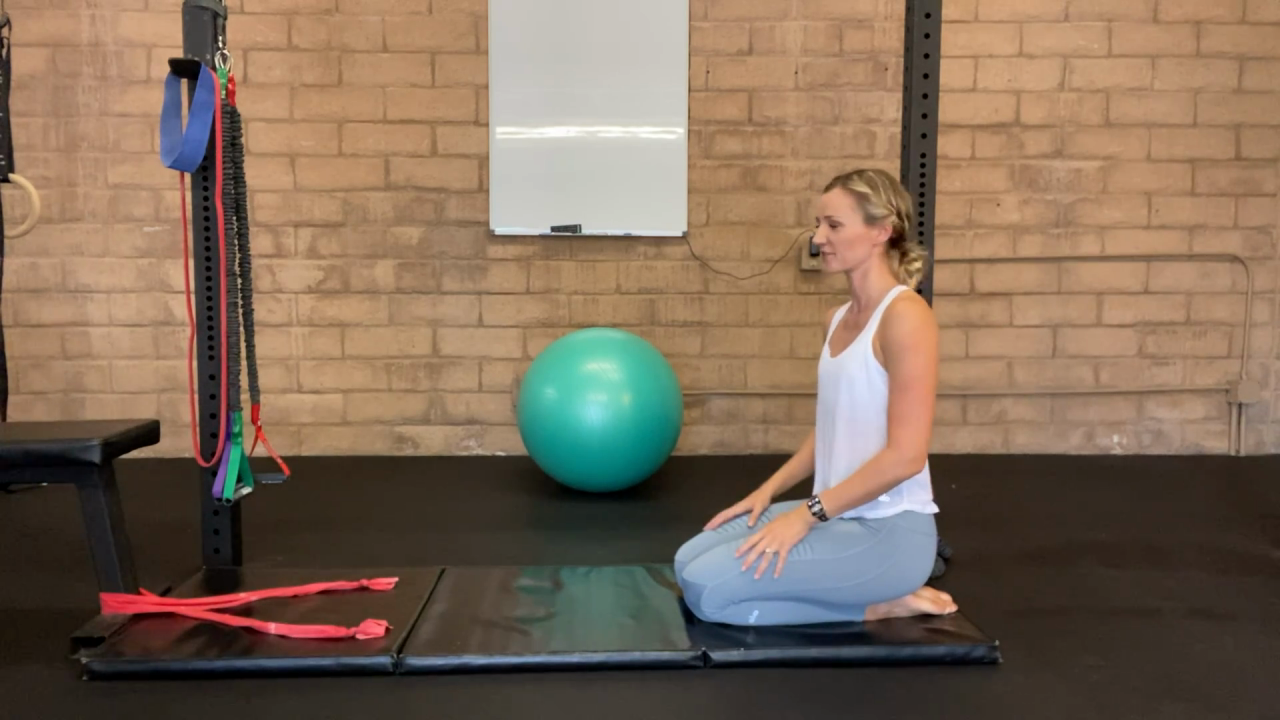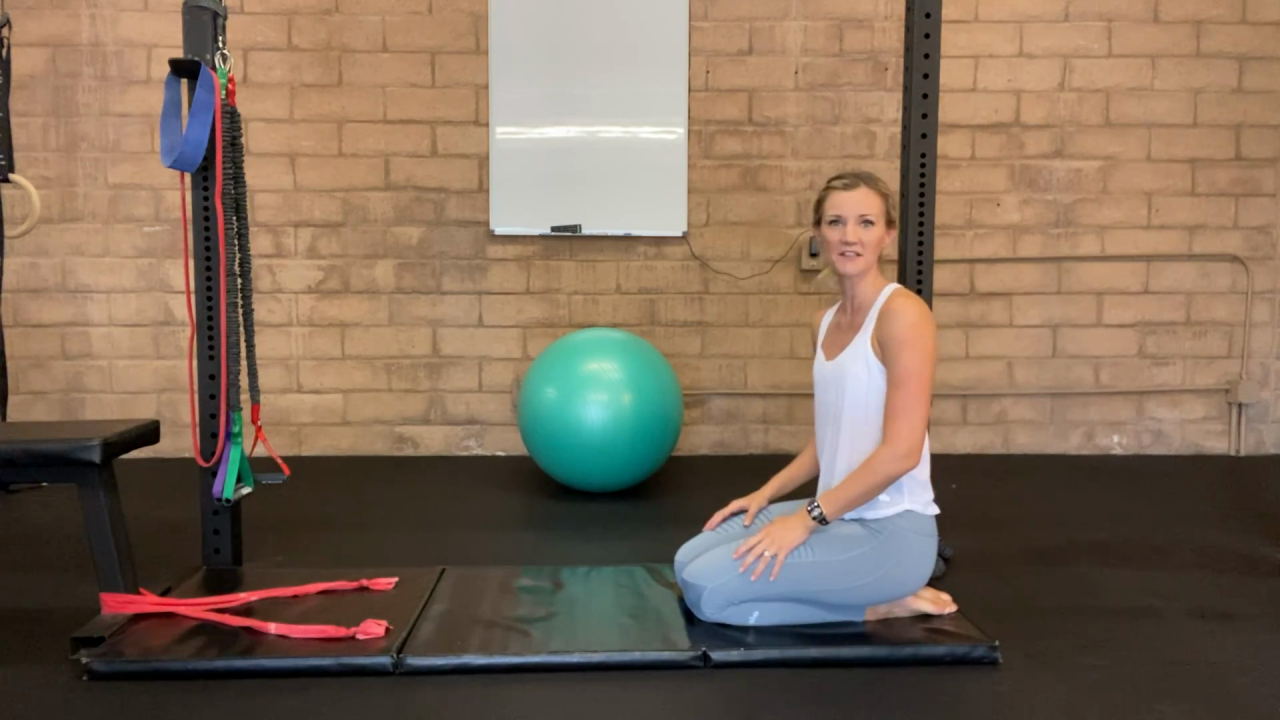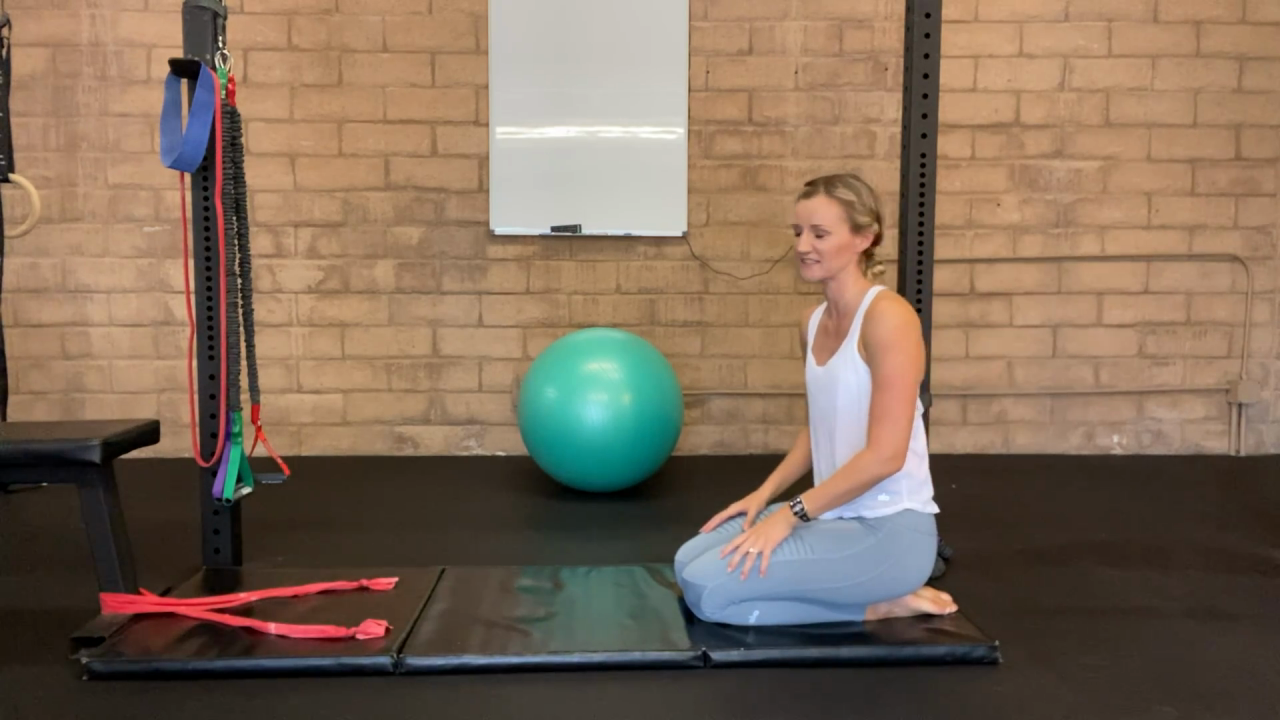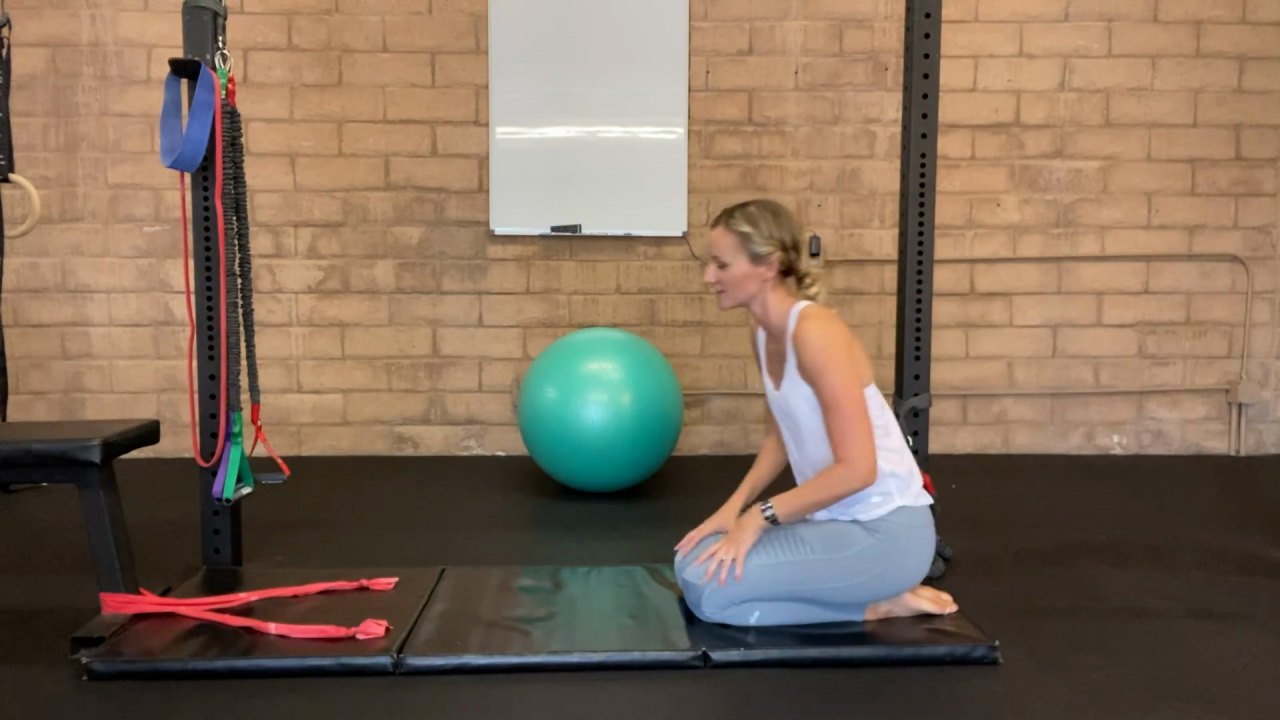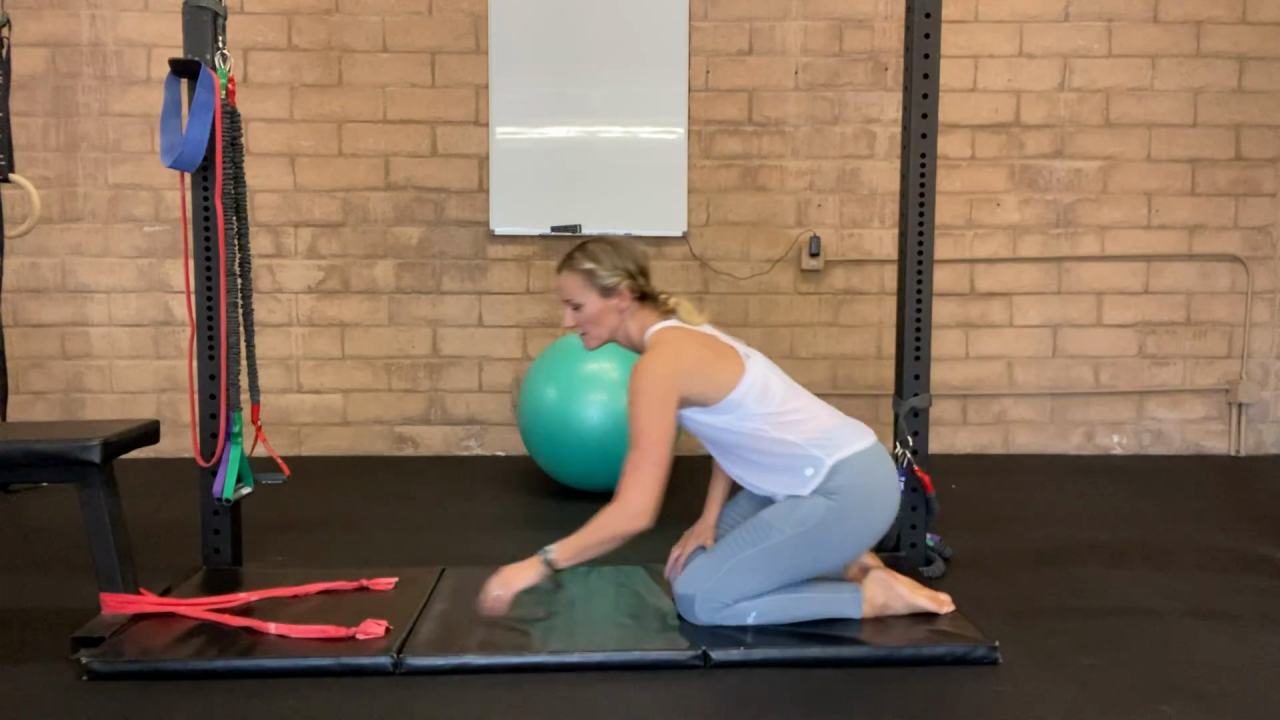
dt=0.4s
person 1, frame 1
left shoulder: (905, 316)
right shoulder: (839, 318)
left elbow: (907, 455)
left wrist: (807, 514)
right wrist: (769, 489)
left hip: (888, 533)
right hip: (839, 515)
left knee: (708, 589)
right knee: (690, 564)
left ankle: (878, 603)
right ankle: (870, 592)
person 1, frame 2
left shoulder: (903, 313)
right shoulder: (826, 322)
left elbow: (902, 450)
left wrist: (807, 518)
right wrist: (767, 492)
left hip: (890, 533)
right hip: (840, 515)
left knee: (708, 589)
right knee: (689, 564)
left ankle: (881, 603)
right ankle: (869, 591)
person 1, frame 3
left shoulder: (888, 317)
right shoulder: (814, 322)
left elbow: (886, 455)
left wrist: (790, 514)
right wrist: (764, 494)
left hip: (890, 532)
right hip: (837, 515)
left knee: (708, 589)
right knee: (689, 564)
left ankle: (879, 603)
right ankle: (868, 588)
person 1, frame 4
left shoulder: (815, 333)
right shoulder: (765, 333)
left elbow: (856, 469)
left wrist: (760, 516)
right wrist: (734, 506)
left hip: (886, 532)
right hip: (836, 519)
left knee: (709, 590)
right knee: (691, 565)
left ankle: (878, 602)
right ankle: (868, 586)
person 1, frame 5
left shoulder: (659, 364)
right shoulder: (676, 335)
left elbow: (633, 512)
left wrist: (541, 563)
right wrist: (710, 520)
left hip: (848, 490)
right hip: (809, 480)
left knee: (700, 599)
right knee: (695, 570)
left ankle: (870, 596)
right ankle: (850, 566)
